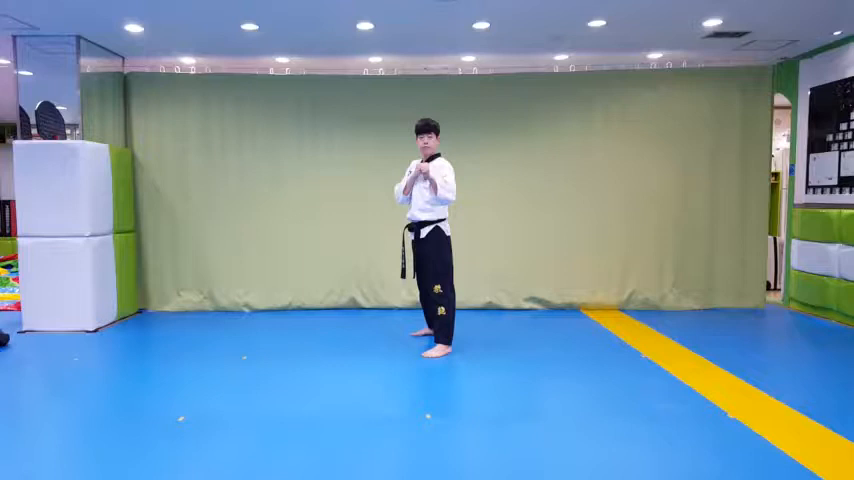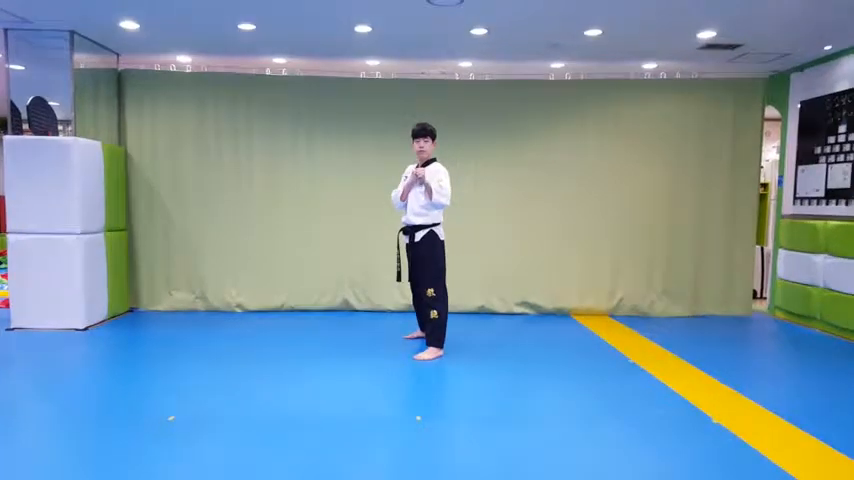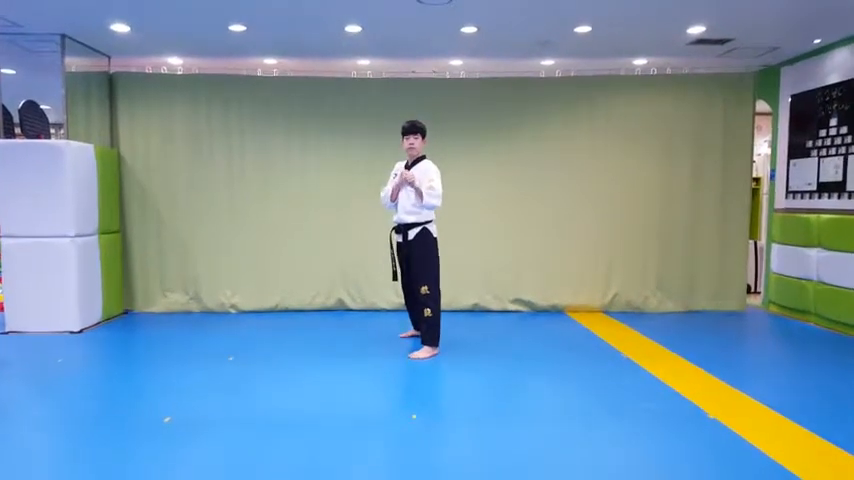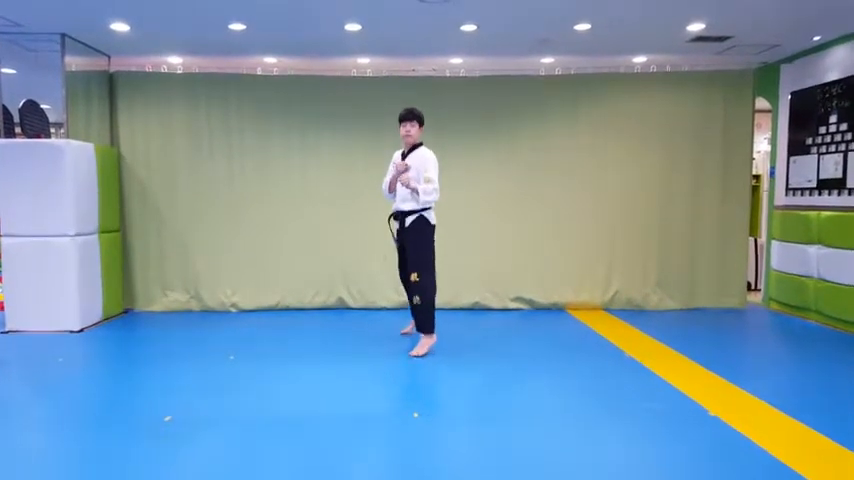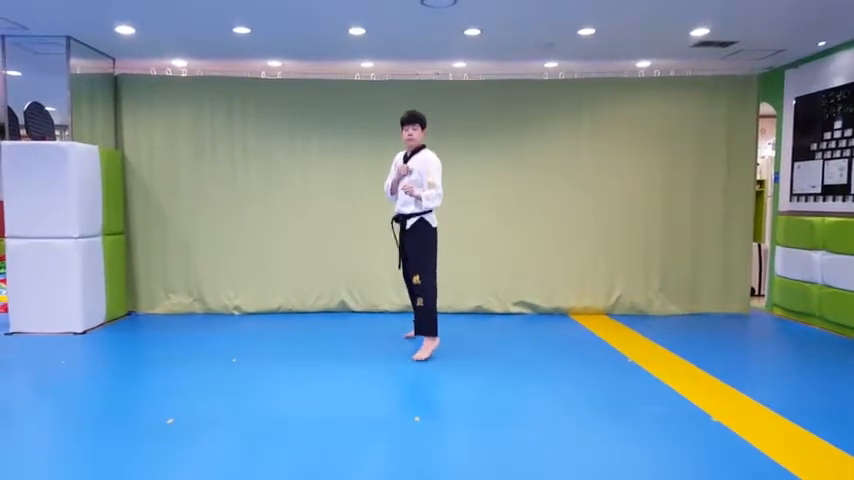
dt=0.7s
person 1, frame 1
left shoulder: (442, 165)
right shoulder: (414, 166)
left elbow: (448, 196)
right elbow: (400, 197)
left wrist: (430, 176)
right wrist: (413, 177)
left hip: (436, 231)
right hip: (418, 232)
left knee: (440, 284)
right knee: (424, 282)
left ankle: (444, 342)
right ankle: (433, 325)
person 1, frame 2
left shoulder: (438, 170)
right shoulder: (410, 171)
left elbow: (442, 201)
right elbow: (398, 202)
left wrist: (426, 181)
right wrist: (410, 183)
left hip: (430, 235)
right hip: (412, 235)
left knee: (433, 288)
right knee: (417, 285)
left ankle: (436, 345)
right ankle: (424, 328)
person 1, frame 3
left shoulder: (429, 168)
right shoulder: (398, 168)
left elbow: (435, 201)
right elbow: (387, 201)
left wrist: (415, 184)
right wrist: (399, 183)
left hip: (422, 233)
right hip: (402, 234)
left knee: (426, 286)
right knee: (409, 284)
left ankle: (431, 344)
right ankle: (419, 326)
person 1, frame 4
left shoulder: (426, 156)
right shoulder: (397, 156)
left elbow: (432, 193)
right elbow: (388, 193)
left wrist: (412, 185)
right wrist: (395, 175)
left hip: (420, 221)
right hip: (403, 221)
left knee: (421, 274)
right knee: (407, 273)
left ankle: (428, 333)
right ankle: (418, 320)
person 1, frame 5
left shoulder: (429, 159)
right shoulder: (399, 158)
left elbow: (436, 197)
right elbow: (390, 195)
left wrist: (416, 193)
right wrist: (397, 178)
left hip: (422, 224)
right hip: (405, 224)
left knee: (423, 278)
right knee: (411, 277)
left ankle: (430, 336)
right ankle: (421, 325)
